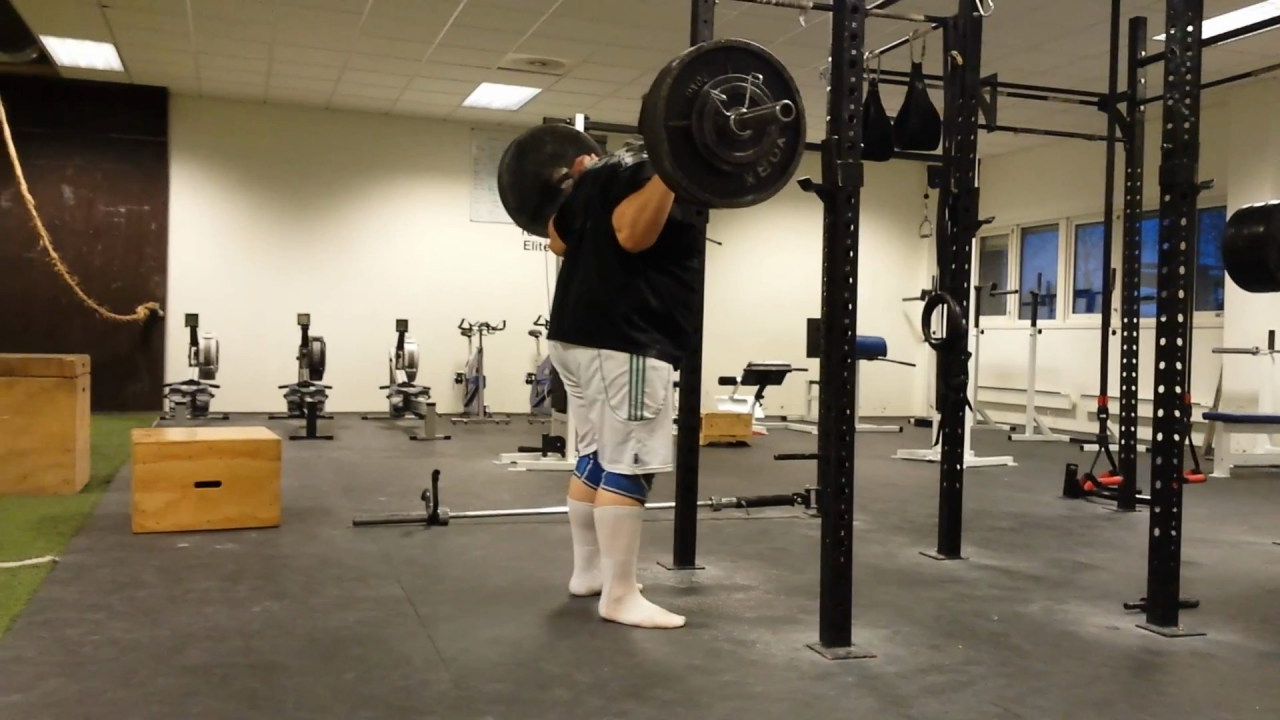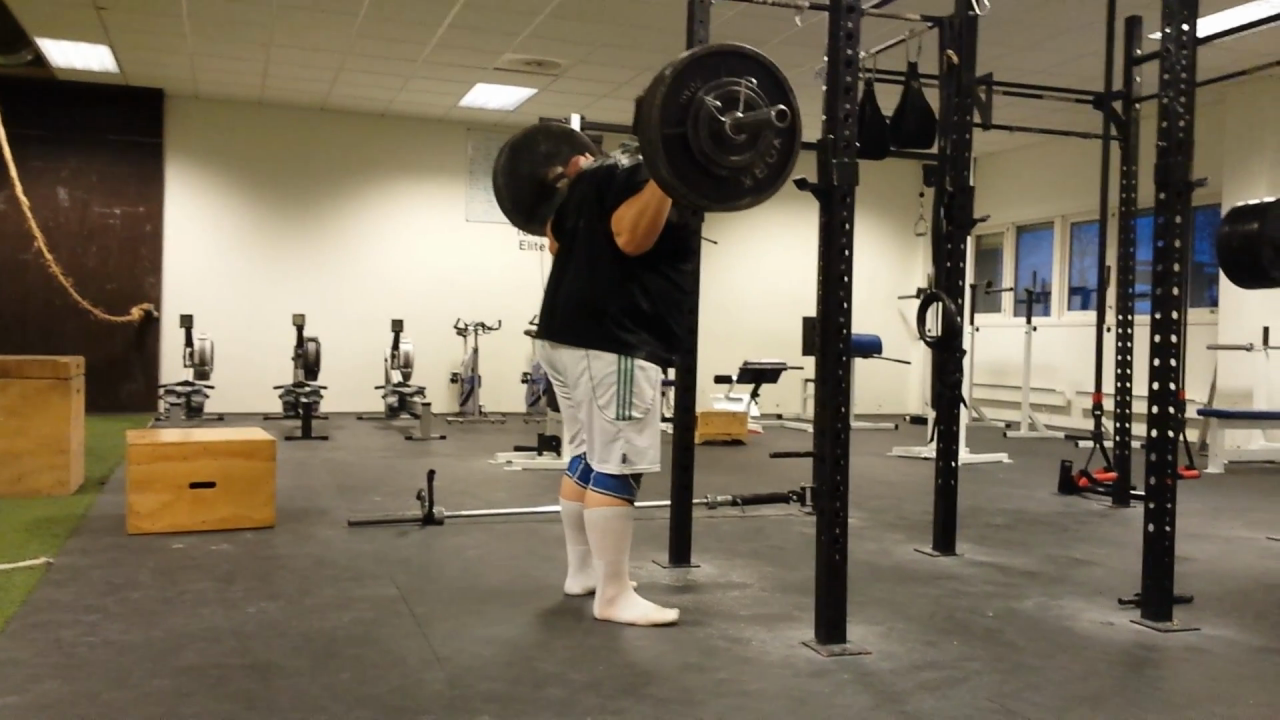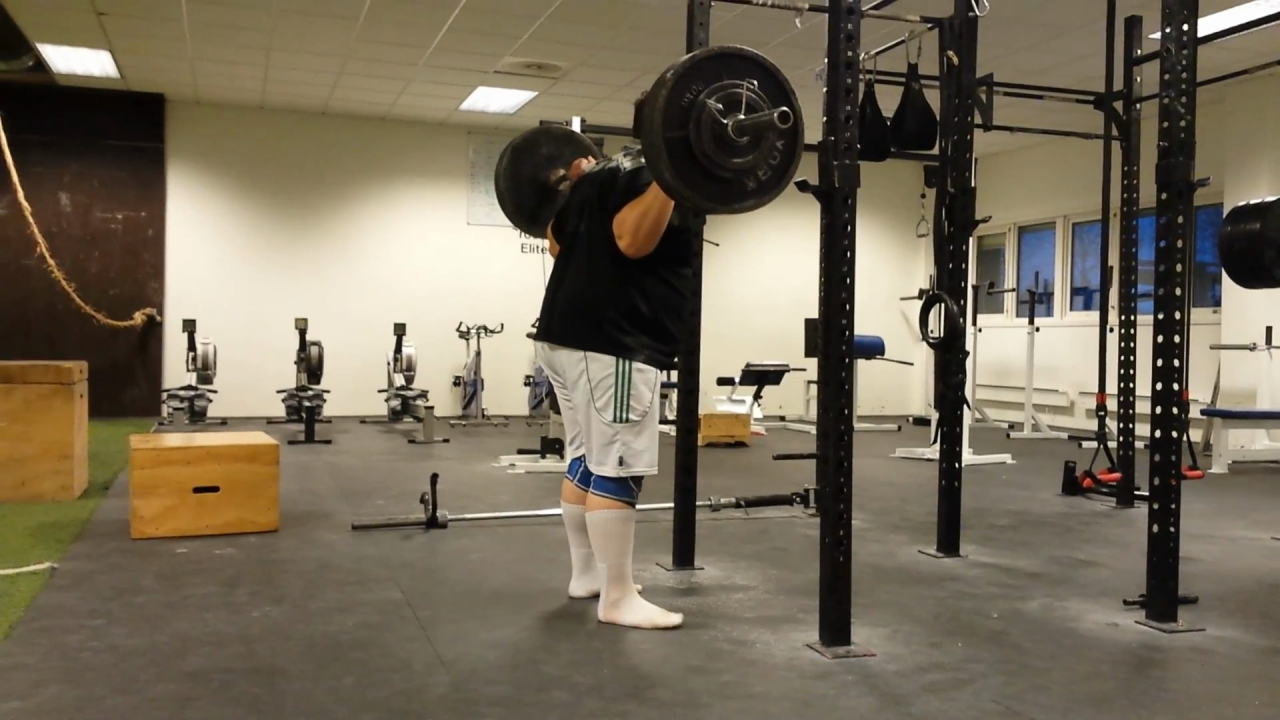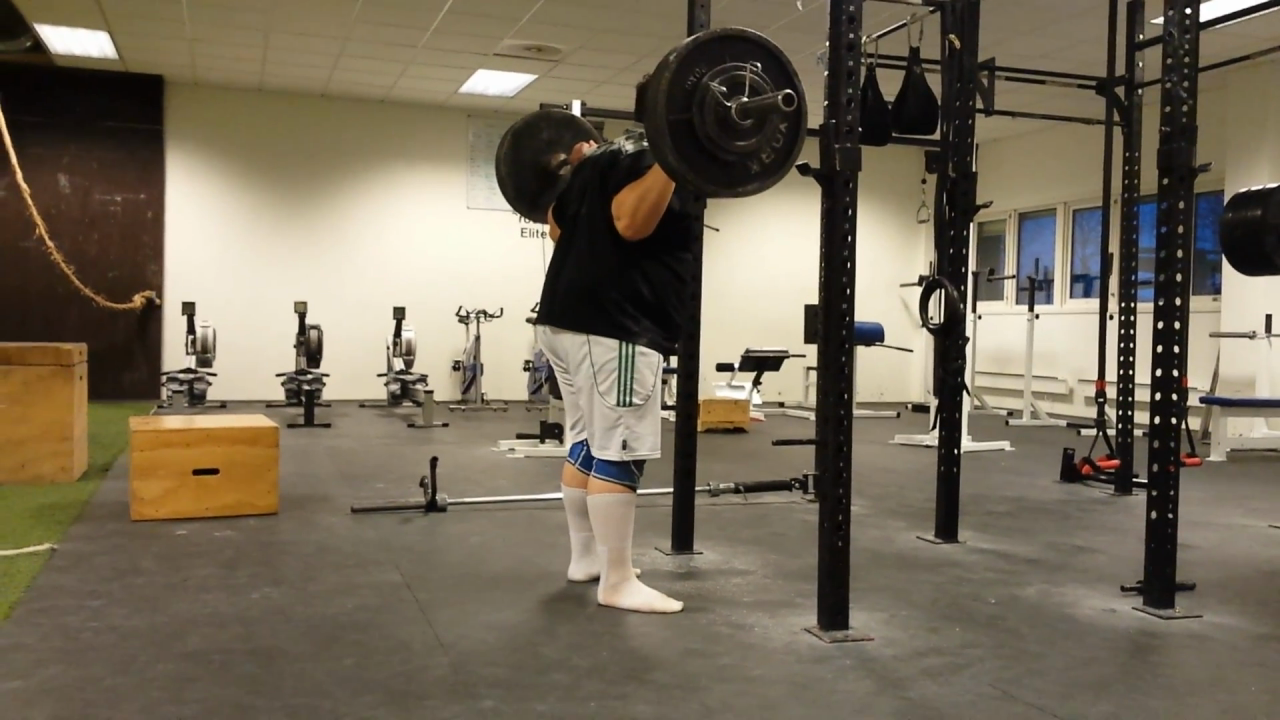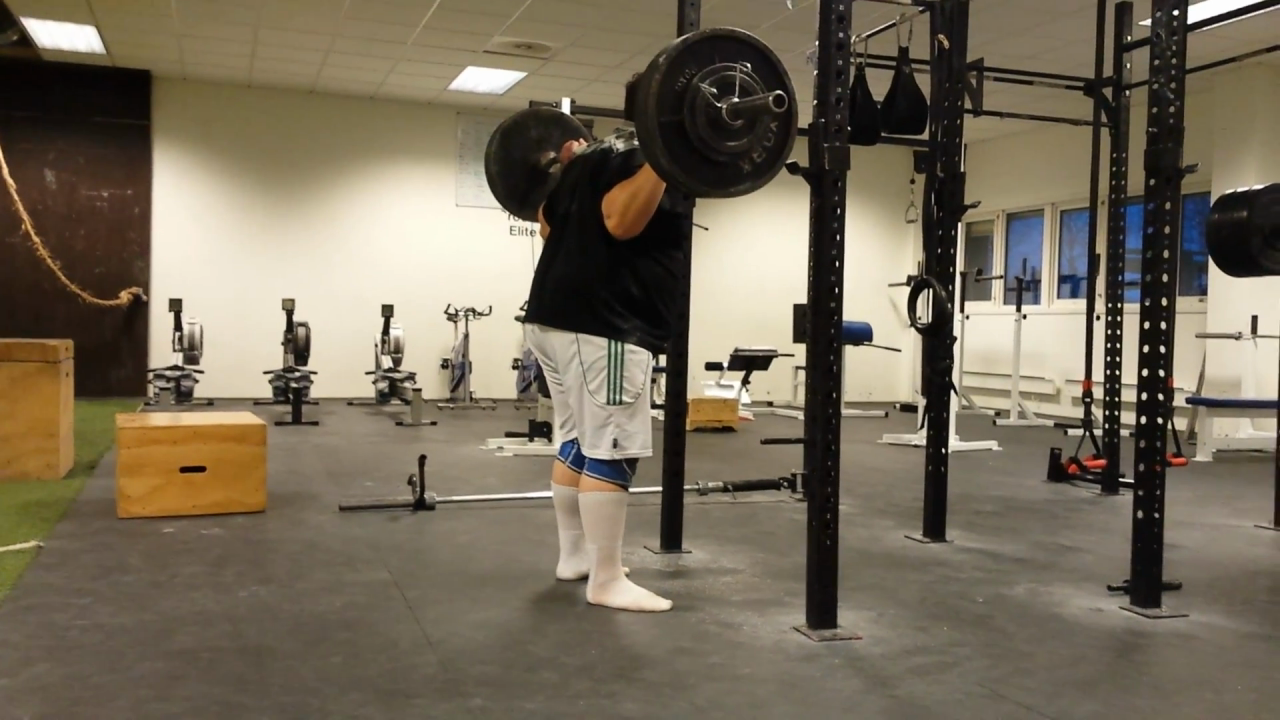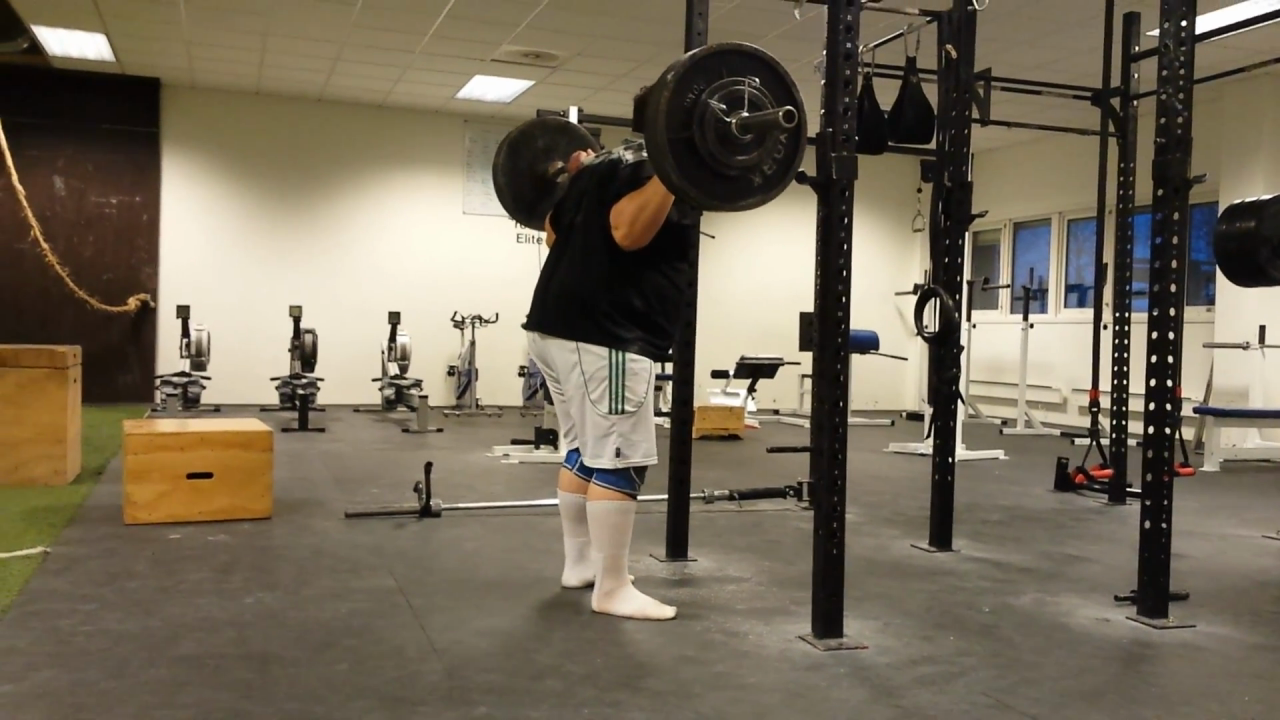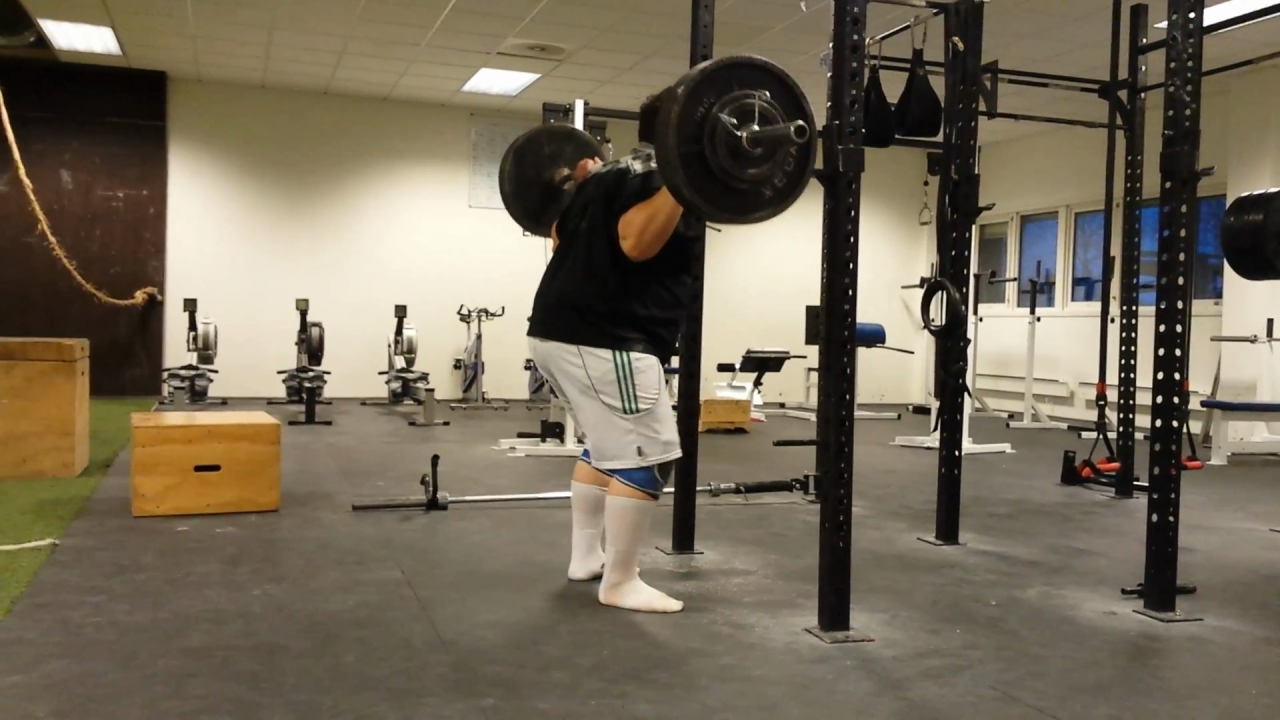
dt=0.4s
person 1, frame 1
left shoulder: (602, 172)
right shoulder: (646, 171)
left elbow: (559, 240)
right elbow: (633, 234)
left wrist: (578, 183)
left hip: (579, 335)
right hip: (621, 342)
left knee: (596, 459)
right knee: (628, 467)
left ankle: (588, 571)
right ankle: (620, 596)
person 1, frame 2
left shoulder: (597, 174)
right shoulder: (643, 174)
left elbow: (557, 241)
right elbow: (631, 236)
left wrist: (572, 185)
left hip: (569, 335)
right hip: (611, 342)
left knee: (586, 460)
right knee: (615, 466)
left ankle: (582, 570)
right ankle: (614, 595)
person 1, frame 3
left shoulder: (599, 179)
right shoulder: (644, 179)
left elbow: (557, 243)
right elbow: (632, 240)
left wrist: (574, 188)
left hip: (567, 336)
right hip: (610, 345)
left knee: (587, 462)
right knee: (616, 469)
left ankle: (586, 574)
right ankle: (617, 598)
person 1, frame 4
left shoulder: (604, 162)
right shoulder: (649, 163)
left elbow: (558, 229)
right elbow: (631, 222)
left wrist: (575, 173)
left hip: (567, 321)
right hip: (612, 330)
left knee: (586, 446)
right knee: (618, 453)
left ankle: (585, 558)
right ankle: (617, 582)
person 1, frame 5
left shoulder: (592, 161)
right shoulder: (636, 161)
left elbow: (548, 228)
right elbow: (621, 221)
left wrist: (564, 170)
left hip: (556, 320)
right hip: (602, 329)
left knee: (577, 446)
right knee: (609, 452)
left ankle: (574, 556)
right ankle: (606, 581)
person 1, frame 6
left shoulder: (601, 170)
right shoulder: (647, 172)
left elbow: (554, 234)
right elbow: (628, 231)
left wrist: (571, 180)
left hip: (558, 328)
right hip: (602, 337)
left knee: (584, 453)
right knee: (618, 461)
left ankle: (579, 564)
right ankle: (612, 588)
person 1, frame 7
left shoulder: (607, 178)
right shoulder: (652, 180)
left elbow: (560, 239)
right elbow: (636, 241)
left wrist: (580, 185)
left hip: (558, 333)
right hip: (604, 340)
left knee: (604, 451)
right knee: (646, 458)
left ankle: (586, 558)
right ankle: (620, 583)
